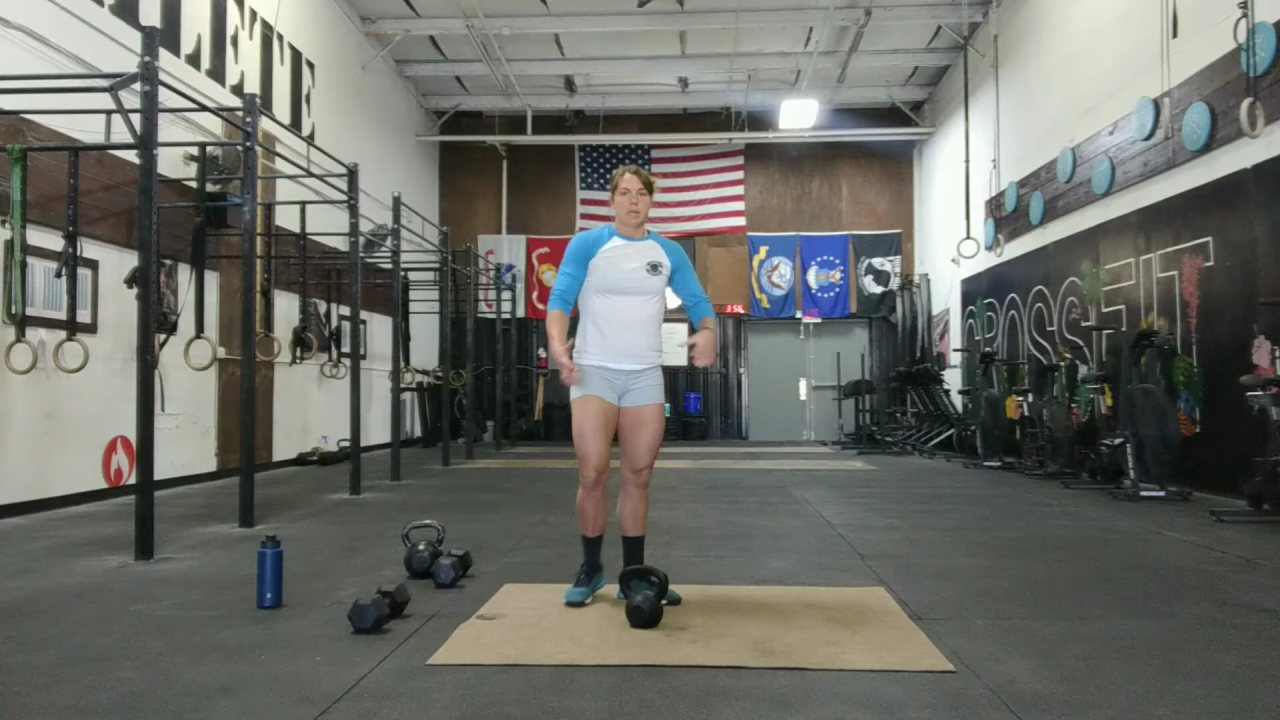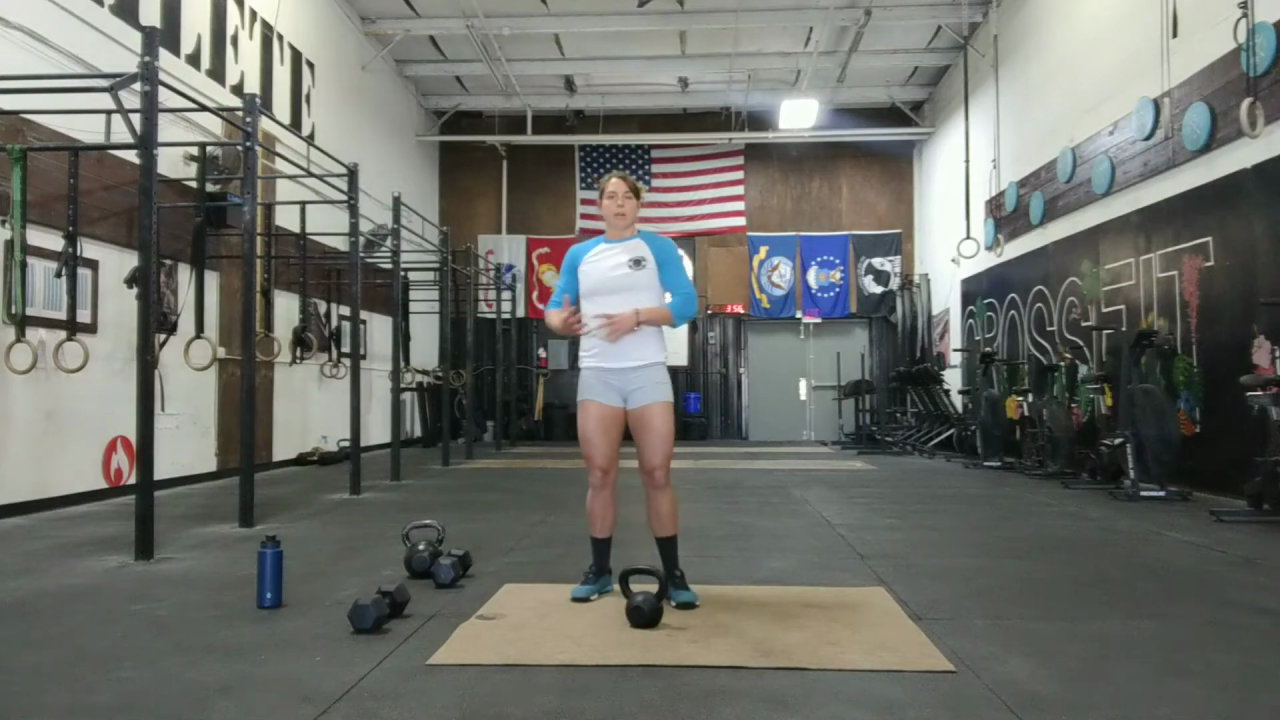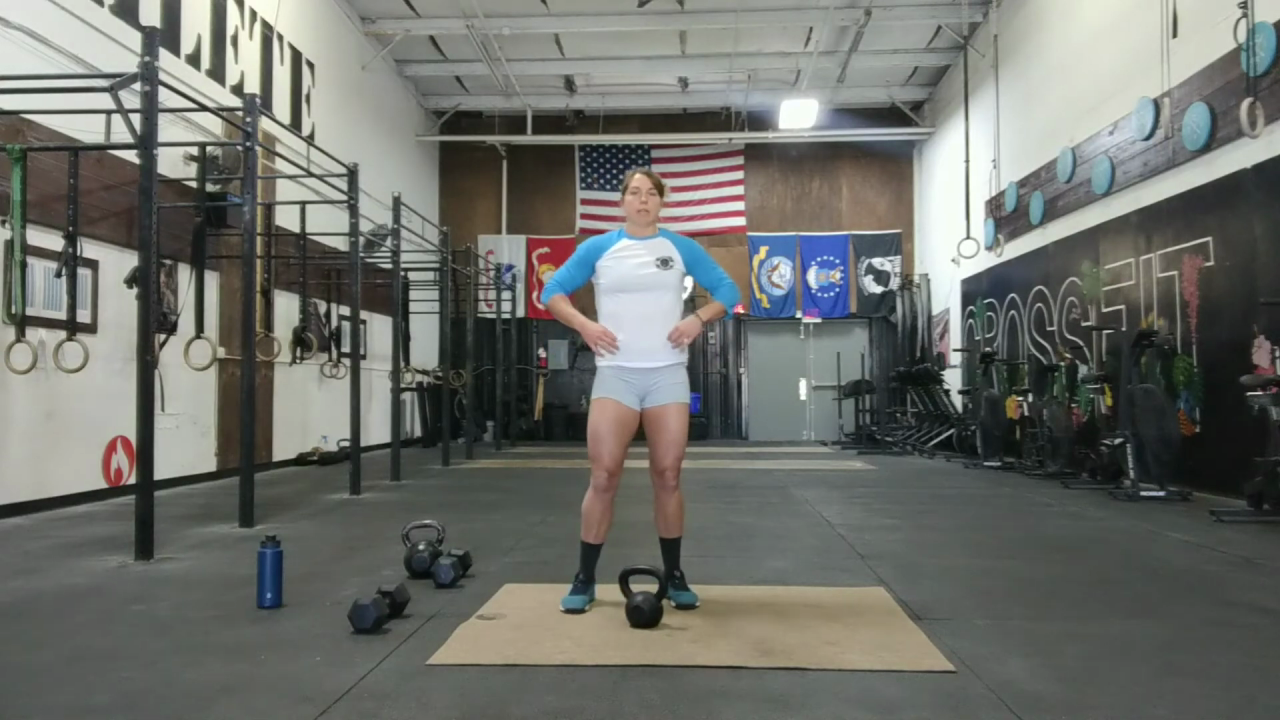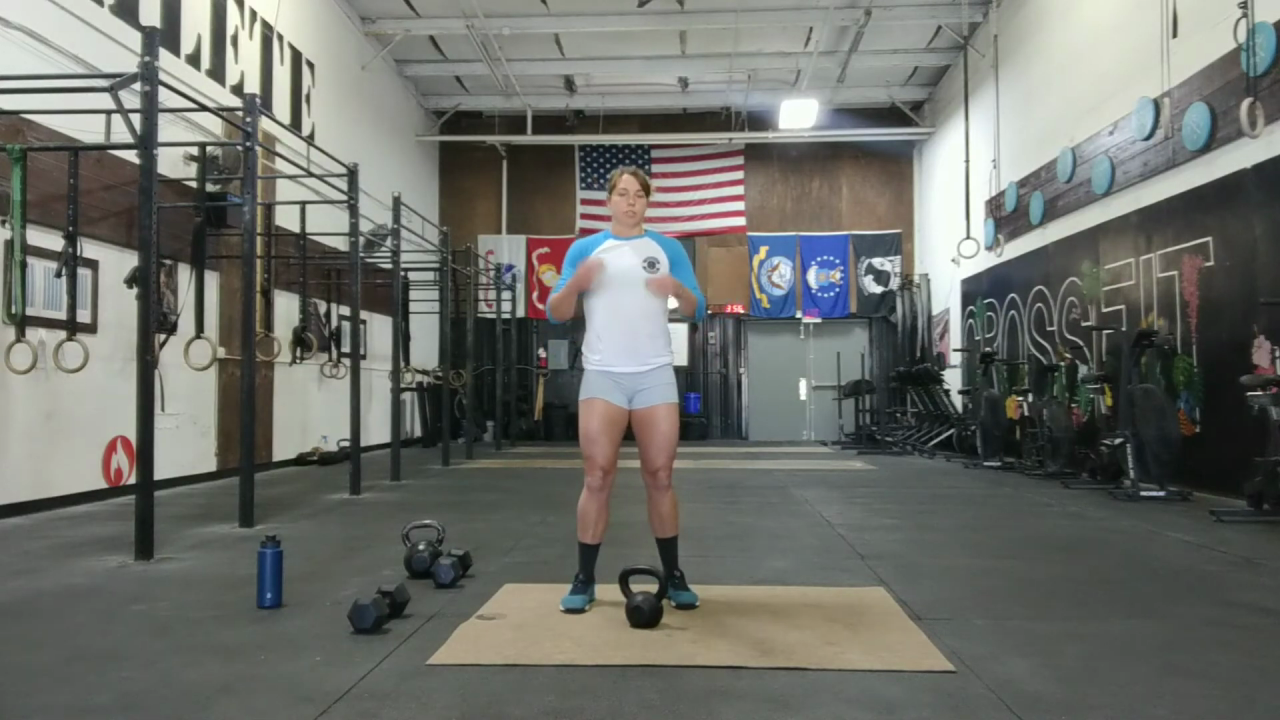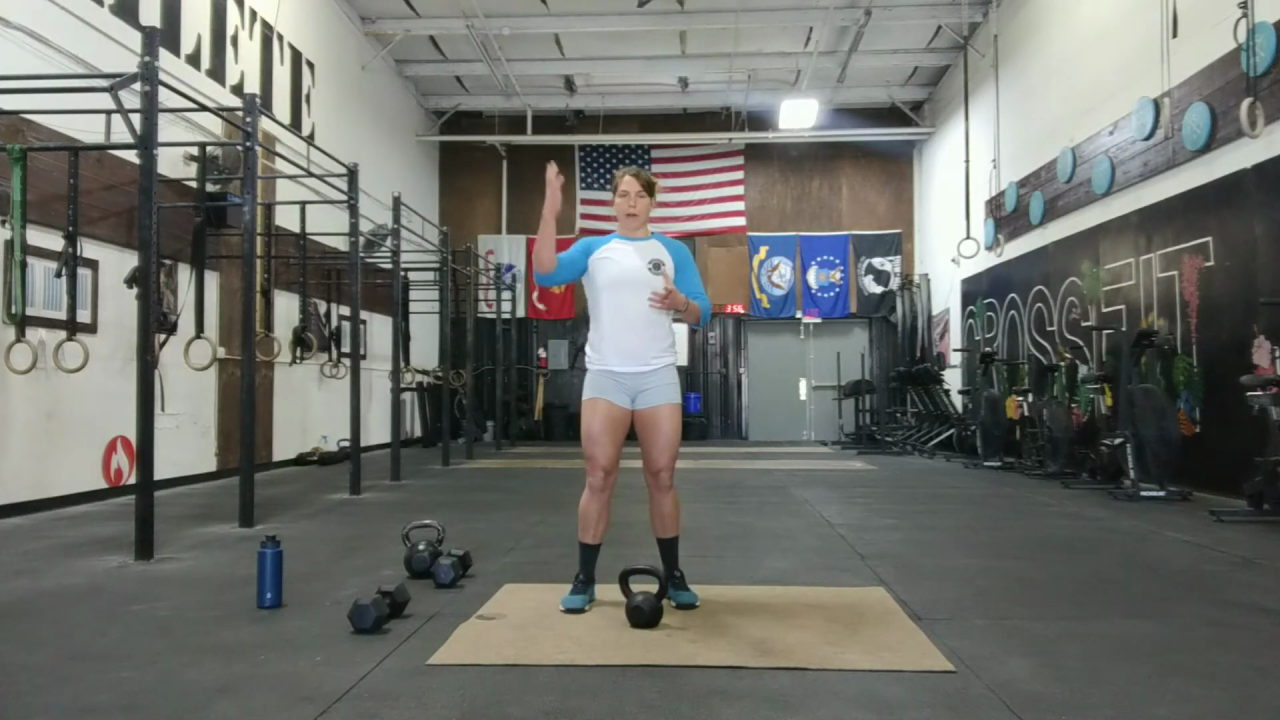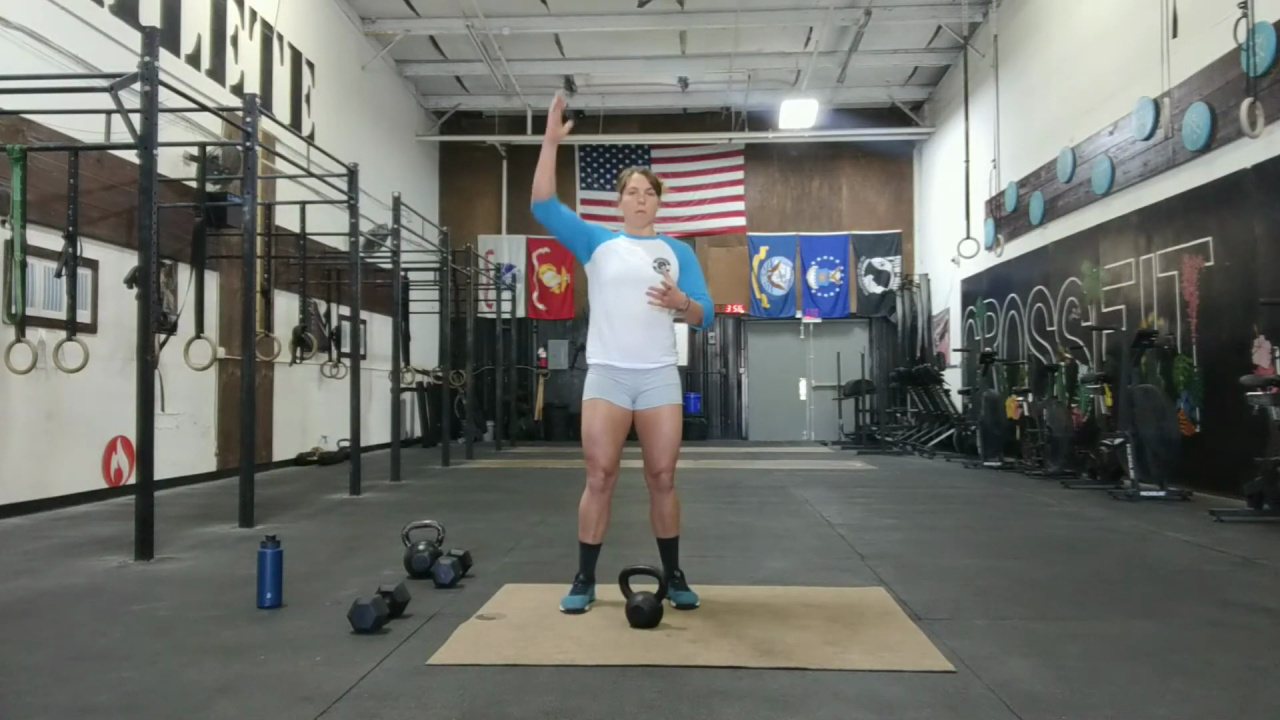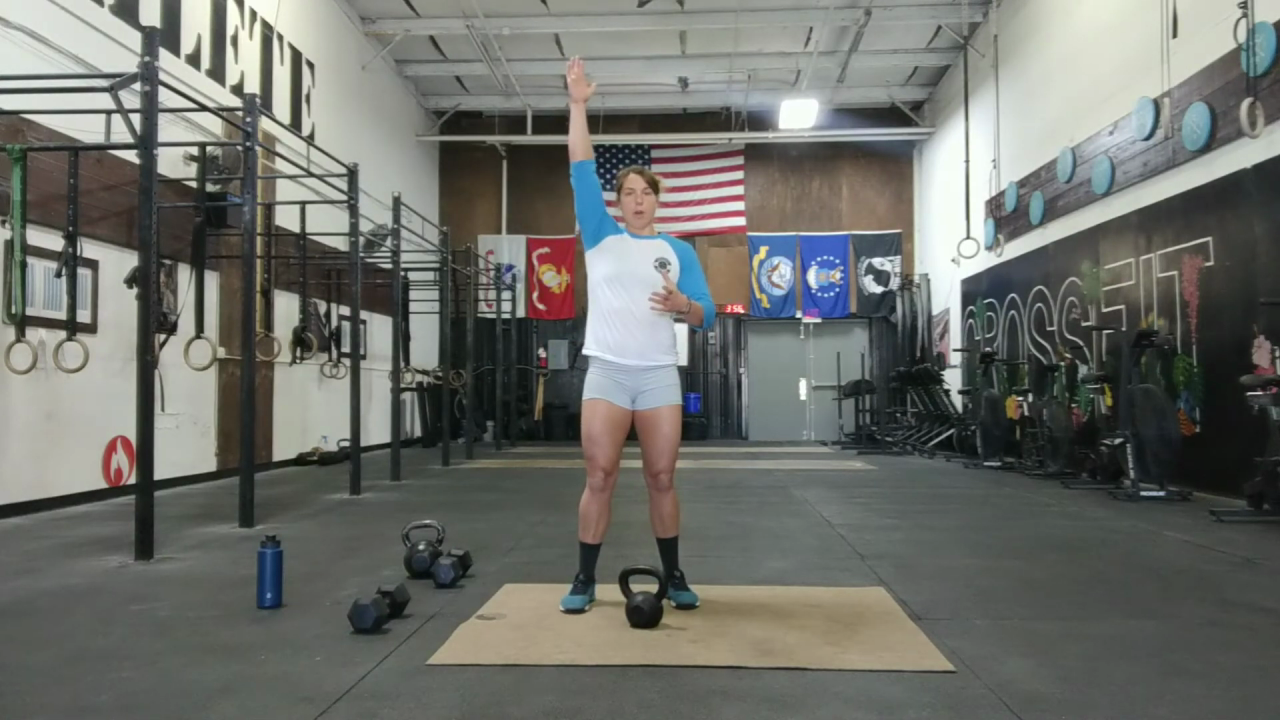
dt=0.7s
person 1, frame 1
left shoulder: (669, 252)
right shoulder: (586, 245)
left elbow: (698, 303)
right elbow: (559, 300)
left wrist: (706, 333)
right wrist: (558, 348)
left hip: (645, 376)
right hip: (594, 373)
left knee: (638, 476)
right knee: (593, 473)
left ankle: (635, 573)
right ankle: (589, 568)
person 1, frame 2
left shoulder: (660, 248)
right shoulder: (579, 255)
left elbow: (686, 305)
right elbow: (557, 305)
left wrist: (636, 317)
right wrist: (558, 322)
left hip: (648, 374)
right hip: (597, 376)
left knee: (657, 476)
right knee: (600, 476)
left ankle: (673, 573)
right ankle: (599, 570)
person 1, frame 3
left shoulder: (682, 247)
right shoulder: (597, 248)
left elbow: (727, 290)
right elbow: (552, 291)
left wrist: (697, 319)
right wrist: (585, 324)
left hip: (668, 375)
right hip: (615, 374)
left knee: (667, 478)
right knee: (603, 478)
left ankle: (674, 576)
right ankle: (584, 579)
person 1, frame 4
left shoulder: (668, 248)
right shoulder: (584, 249)
left elbow: (697, 308)
right elbow: (555, 312)
left wrist: (678, 291)
right wrist: (576, 283)
left hip: (655, 375)
right hip: (602, 376)
left knee: (660, 477)
right knee: (597, 478)
left ankle: (673, 576)
right ankle: (584, 579)
person 1, frame 5
left shoulder: (674, 251)
right shoulder: (592, 248)
left elbow: (703, 314)
right elbow: (546, 274)
left wrist: (681, 304)
right wrist: (550, 212)
left hip: (658, 376)
right hip: (605, 376)
left knee: (662, 478)
right knee: (598, 478)
left ankle: (673, 575)
right ankle: (584, 580)
person 1, frame 6
left shoulder: (677, 251)
right shoulder: (596, 241)
left elbow: (704, 313)
right elbow: (543, 208)
left wrist: (680, 301)
right wrist: (551, 143)
left hip: (659, 377)
right hip: (605, 375)
left knee: (662, 478)
right knee: (599, 477)
left ankle: (673, 575)
right ankle: (584, 579)
person 1, frame 7
left shoulder: (679, 251)
right shoulder: (600, 236)
left elbow: (705, 315)
right elbow: (581, 170)
left wrist: (682, 304)
right wrist: (578, 105)
left hip: (659, 375)
right hip: (606, 373)
left knee: (661, 478)
right knee: (598, 477)
left ankle: (673, 576)
right ankle: (584, 579)
